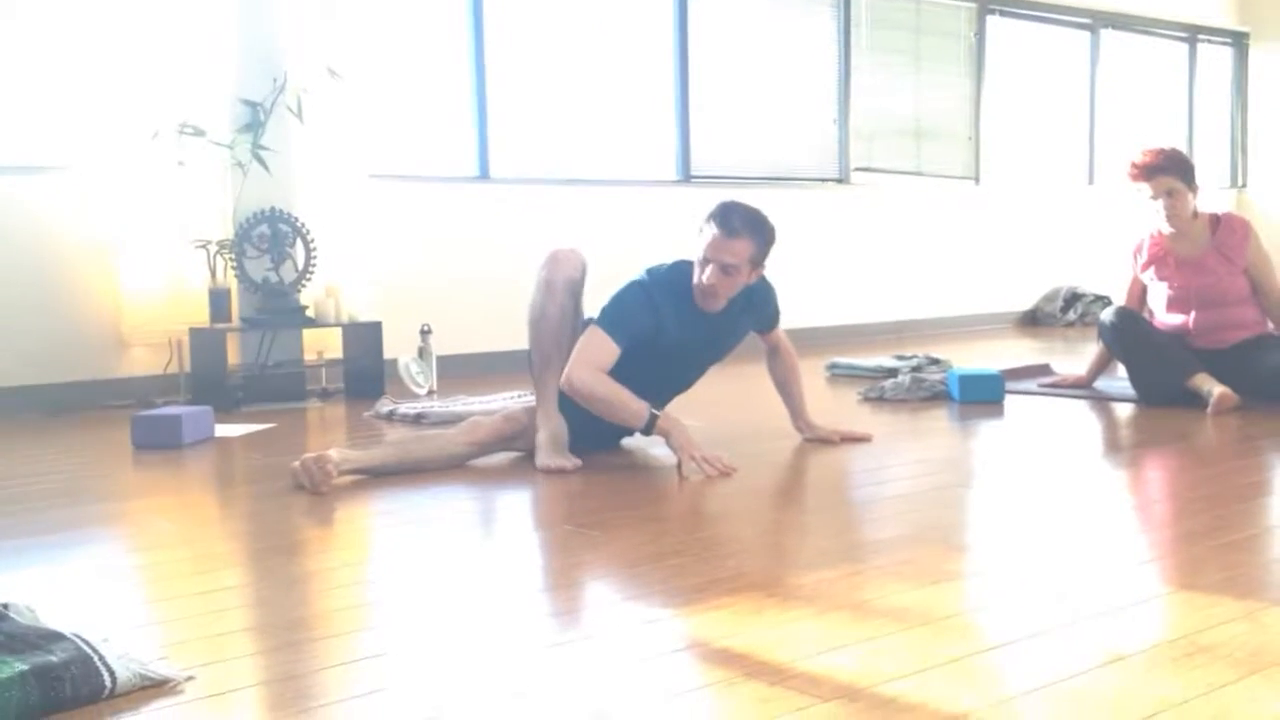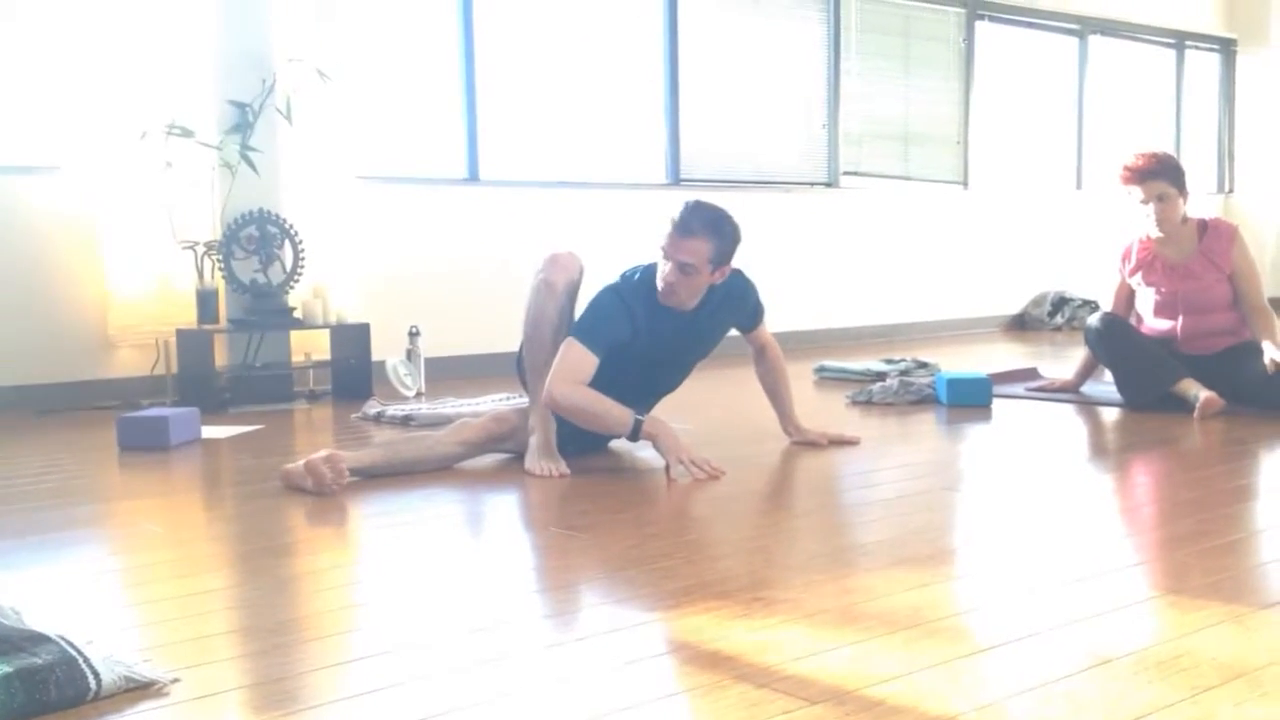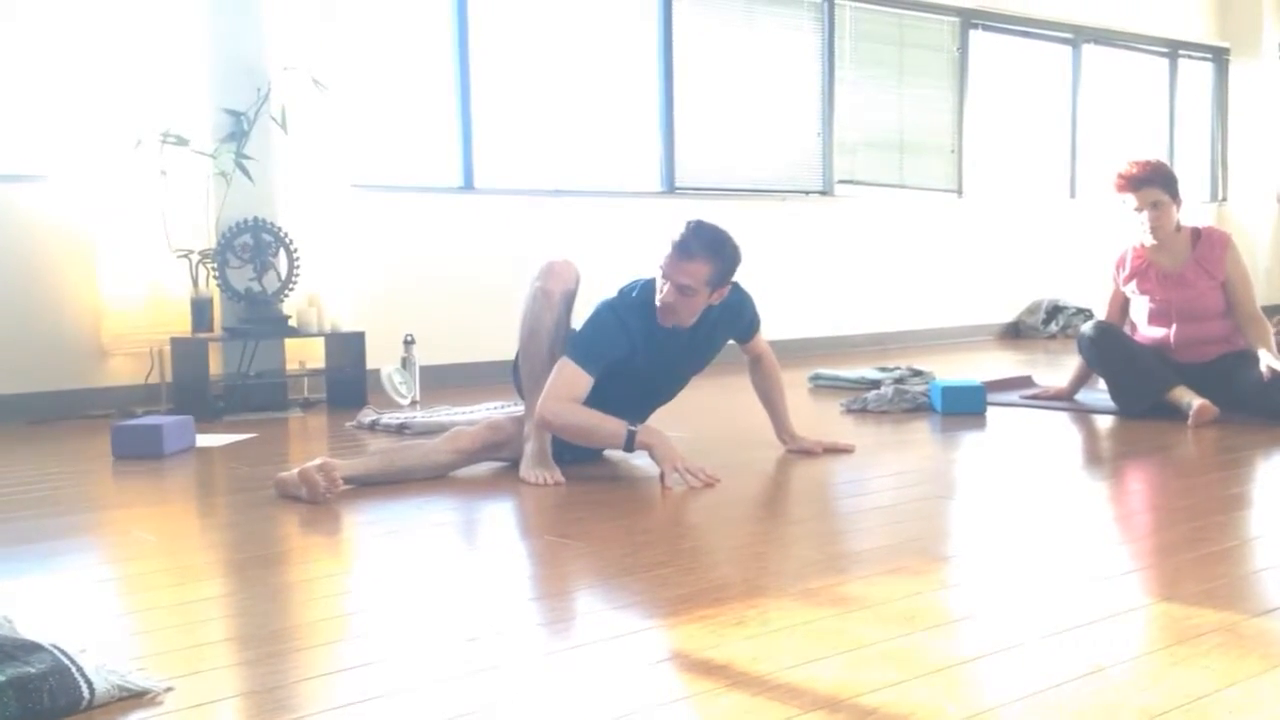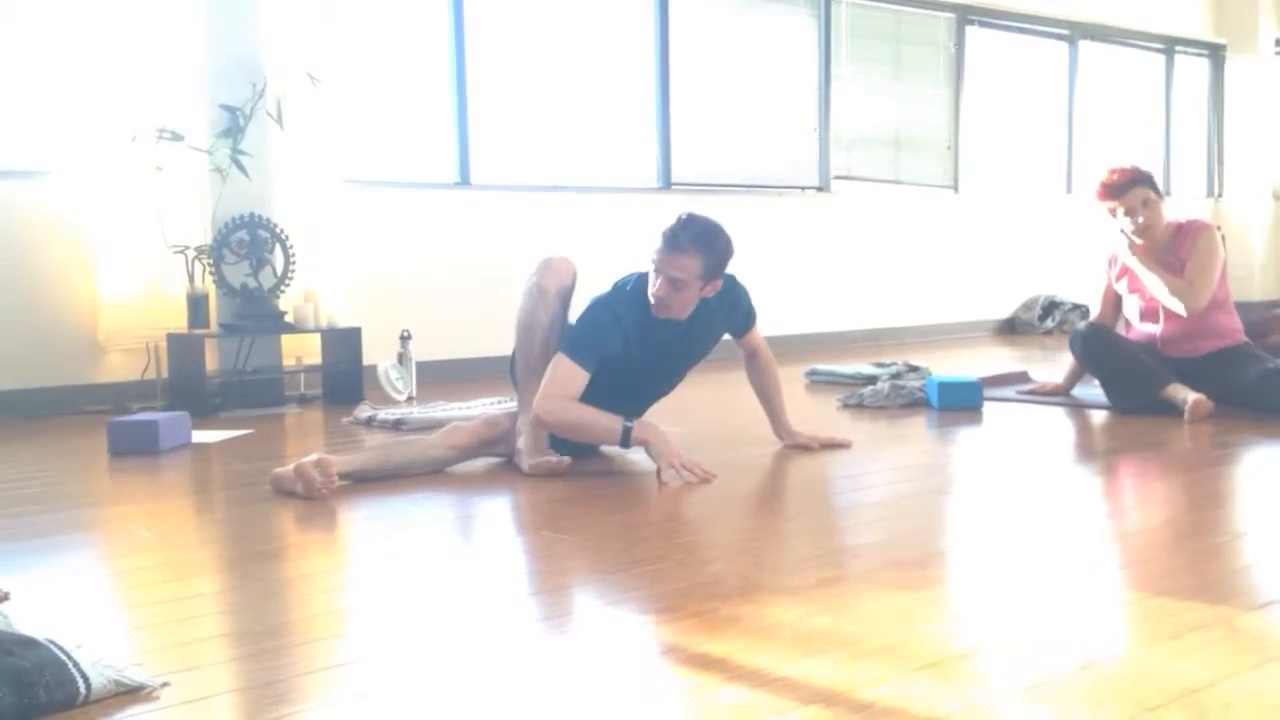
dt=1s
person 1, frame 1
left shoulder: (755, 298)
right shoulder: (651, 292)
left elbow: (778, 348)
right elbow: (580, 377)
left wrist: (805, 423)
right wrist: (669, 427)
left hip: (611, 423)
right hip: (573, 392)
left knee: (493, 433)
left ankle: (346, 461)
person 1, frame 2
left shoulder: (734, 293)
right shoulder: (623, 299)
left elbow: (765, 349)
right elbow: (561, 392)
left wrist: (793, 427)
right wrist: (655, 430)
left hip: (607, 422)
right hip: (562, 397)
left knee: (487, 433)
right ankle: (541, 433)
person 1, frame 3
left shoulder: (732, 307)
right shoulder: (620, 314)
left elbow: (761, 358)
right elbow: (553, 411)
left wrist: (789, 435)
right wrist: (648, 438)
left hip: (603, 427)
right hip: (557, 404)
left knee: (482, 441)
person 1, frame 4
left shoulder: (728, 298)
right shoulder: (614, 309)
left elbow: (757, 353)
right elbow: (551, 407)
left wrist: (786, 431)
right wrist: (644, 433)
left hip: (601, 420)
right hip: (551, 398)
left knee: (479, 437)
right ankle: (471, 446)
person 2, frame 1
left shoulder: (1236, 232)
right shoulder: (1146, 251)
right elbow: (1121, 327)
right wrist: (1089, 376)
left hip: (1244, 353)
right hip: (1175, 359)
right knee: (1113, 318)
right ankle: (1208, 387)
person 2, frame 2
left shoulder: (1223, 237)
right shoulder: (1134, 255)
left elbow: (1256, 307)
right elbow: (1107, 333)
right wrist: (1076, 380)
left hip: (1227, 359)
right hip: (1162, 364)
right knee: (1099, 324)
right ankle: (1194, 392)
person 2, frame 3
left shoulder: (1216, 246)
right shoulder: (1127, 263)
left elbow: (1249, 315)
right elbow: (1102, 339)
right wrist: (1070, 388)
left hip: (1220, 366)
right hip: (1153, 371)
right knee: (1091, 333)
right ankle: (1186, 400)
person 2, frame 4
left shoulder: (1200, 235)
right shoulder: (1119, 259)
left elbow: (1189, 303)
right elbow: (1100, 327)
left wrist: (1136, 259)
right wrist: (1066, 383)
left hip: (1217, 358)
right hip: (1151, 364)
right knee: (1085, 336)
right ankle: (1180, 395)
